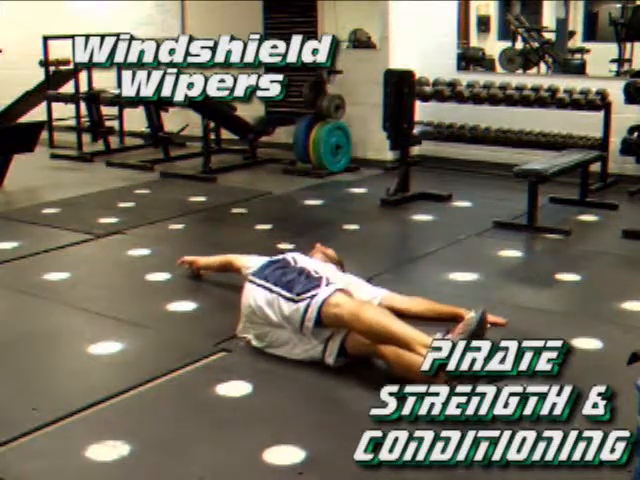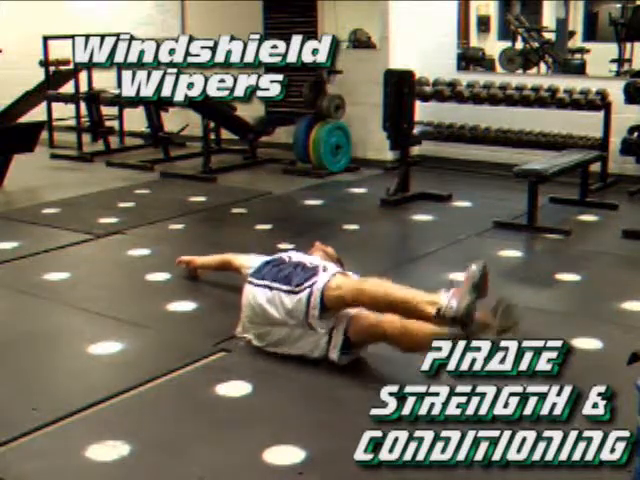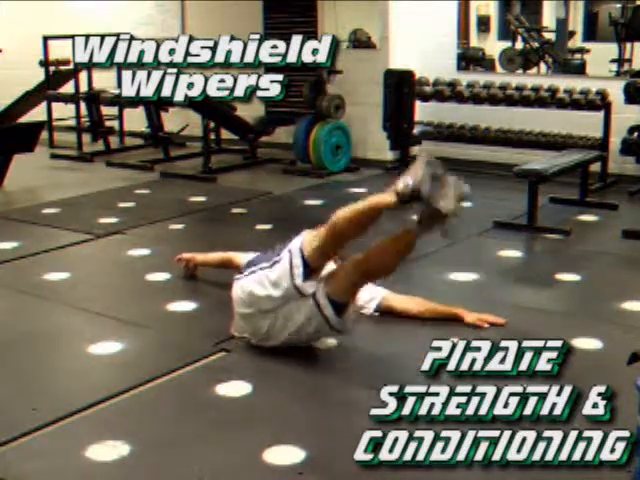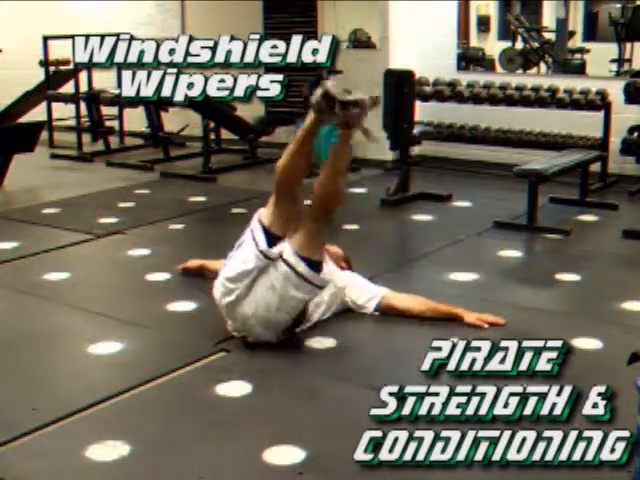
dt=0.4s
person 1, frame 1
left shoulder: (350, 283)
right shoulder: (287, 263)
left elbow: (405, 304)
right elbow: (233, 260)
left wrist: (460, 313)
left hip: (300, 336)
left knee: (382, 345)
right knee: (347, 308)
right ankle: (435, 348)
person 1, frame 2
left shoulder: (350, 281)
right shoulder: (279, 264)
left elbow: (407, 301)
left hip: (305, 334)
left knee: (384, 324)
right knee: (352, 289)
right ankle: (443, 307)
person 1, frame 3
left shoulder: (345, 280)
right shoulder: (287, 256)
left elbow: (403, 303)
right elbow: (233, 257)
left wrist: (461, 314)
left hip: (282, 324)
right hip: (256, 295)
right knee: (330, 233)
left ankle: (424, 221)
right ankle: (400, 192)
person 1, frame 4
left shoulder: (342, 280)
right shoulder: (293, 260)
left elbow: (402, 302)
left wrist: (461, 314)
right wrist: (206, 264)
left hip: (265, 314)
right hip: (235, 293)
left knee: (317, 217)
right knee: (285, 197)
